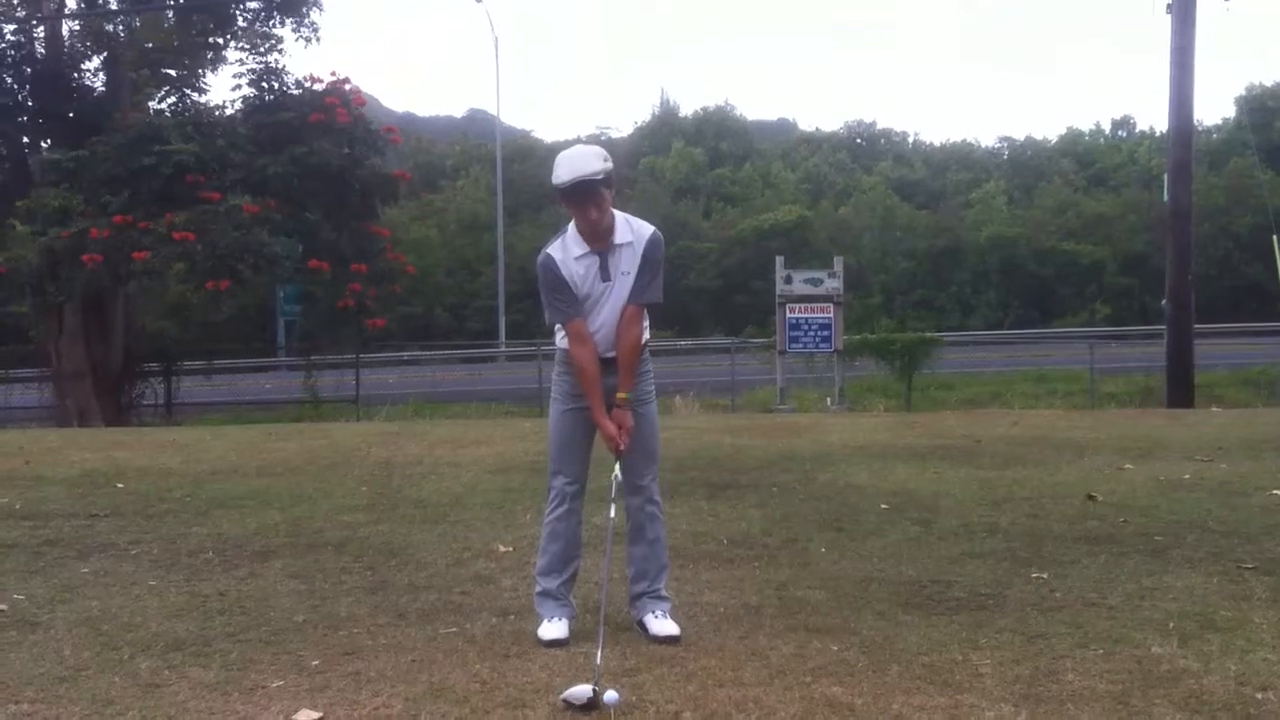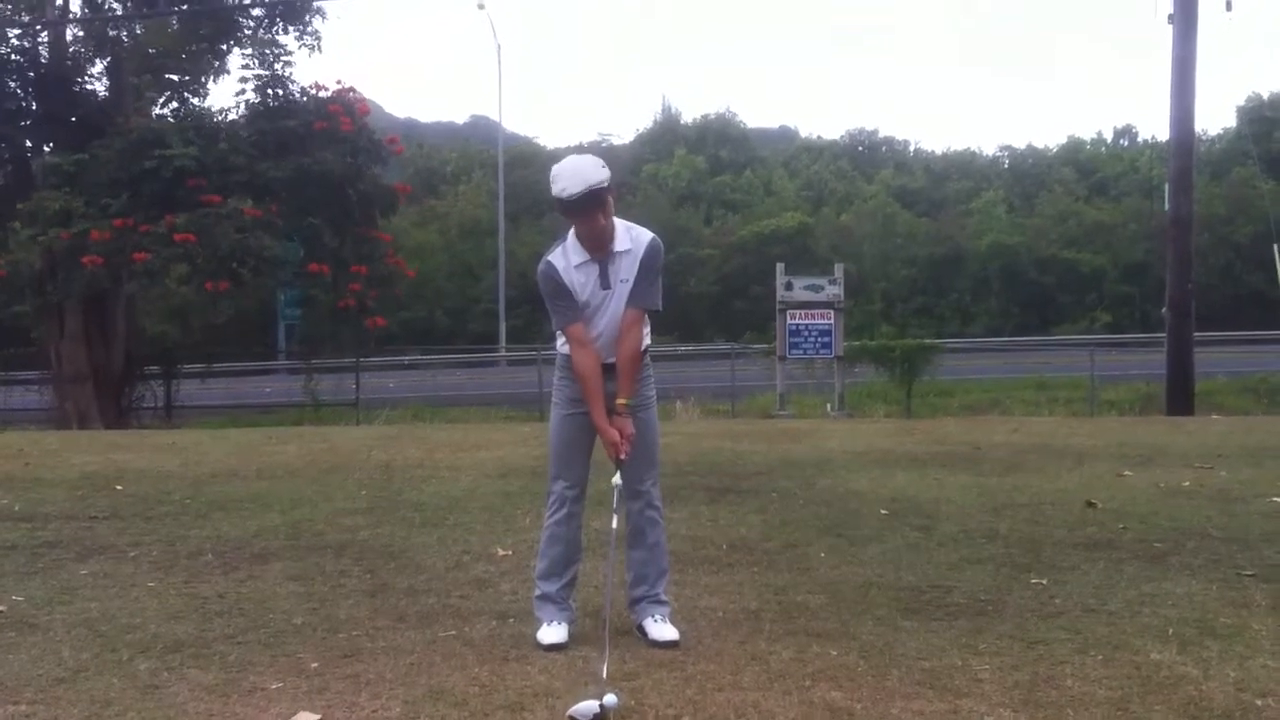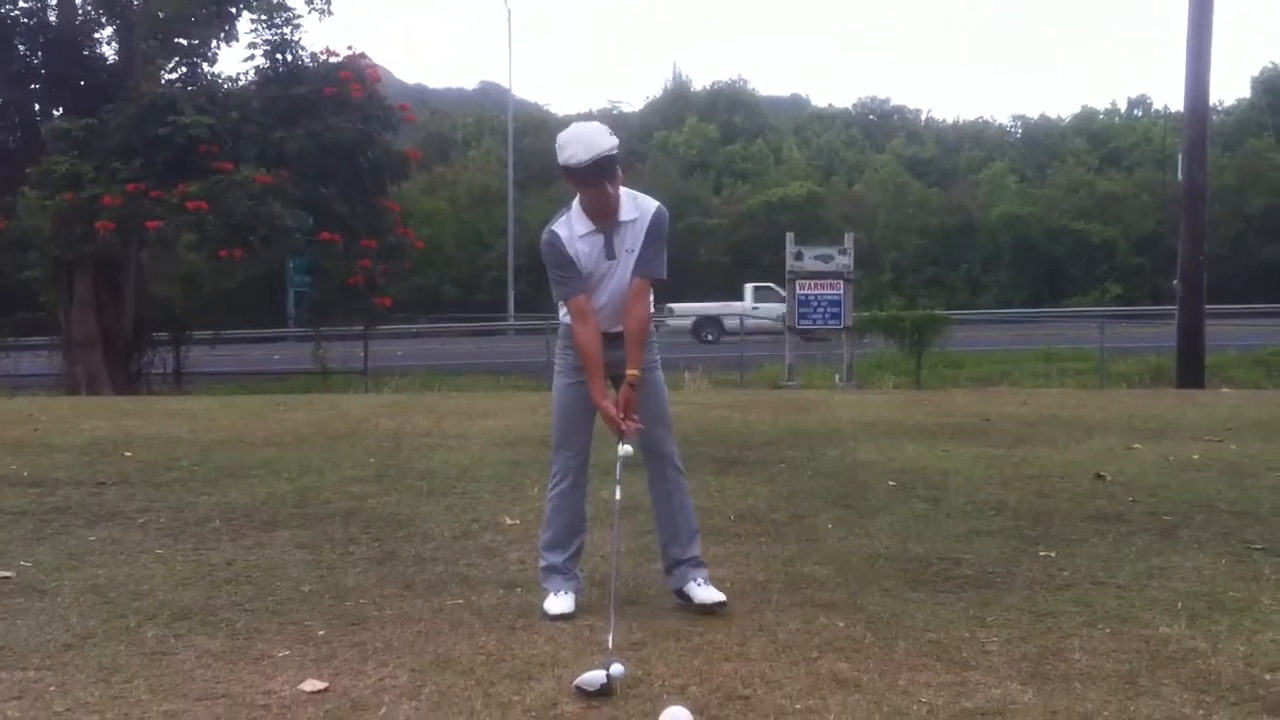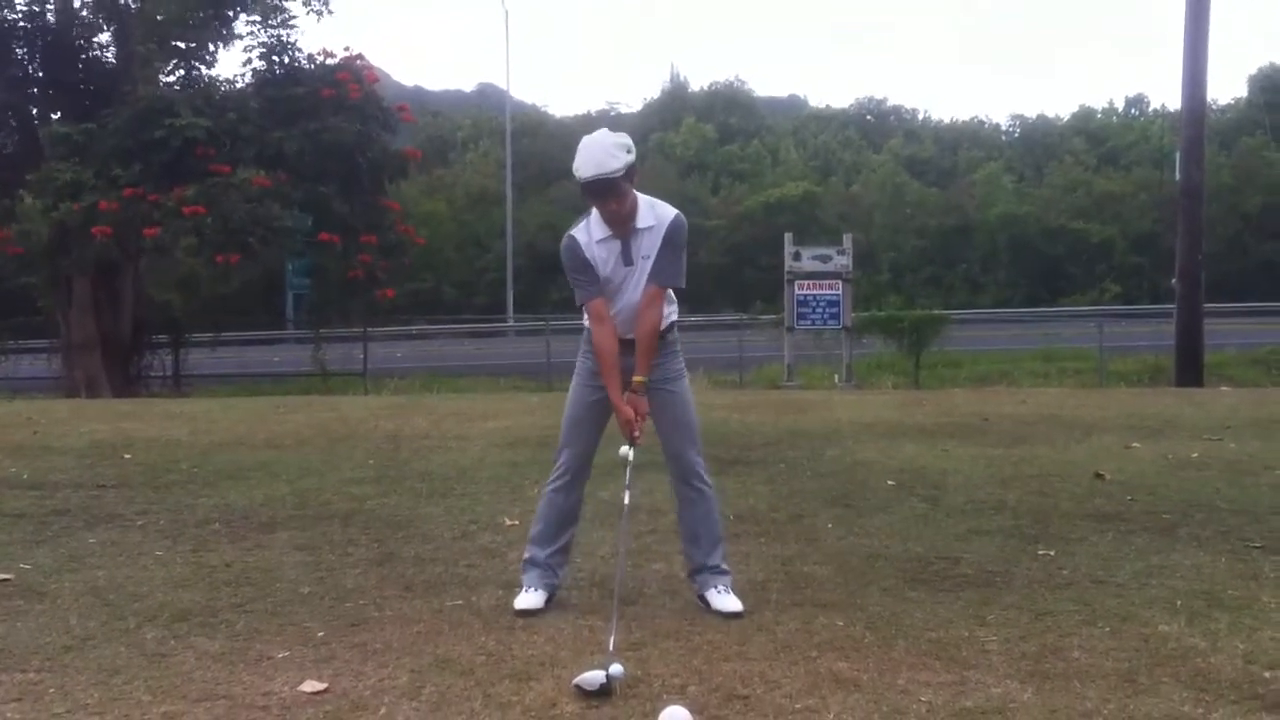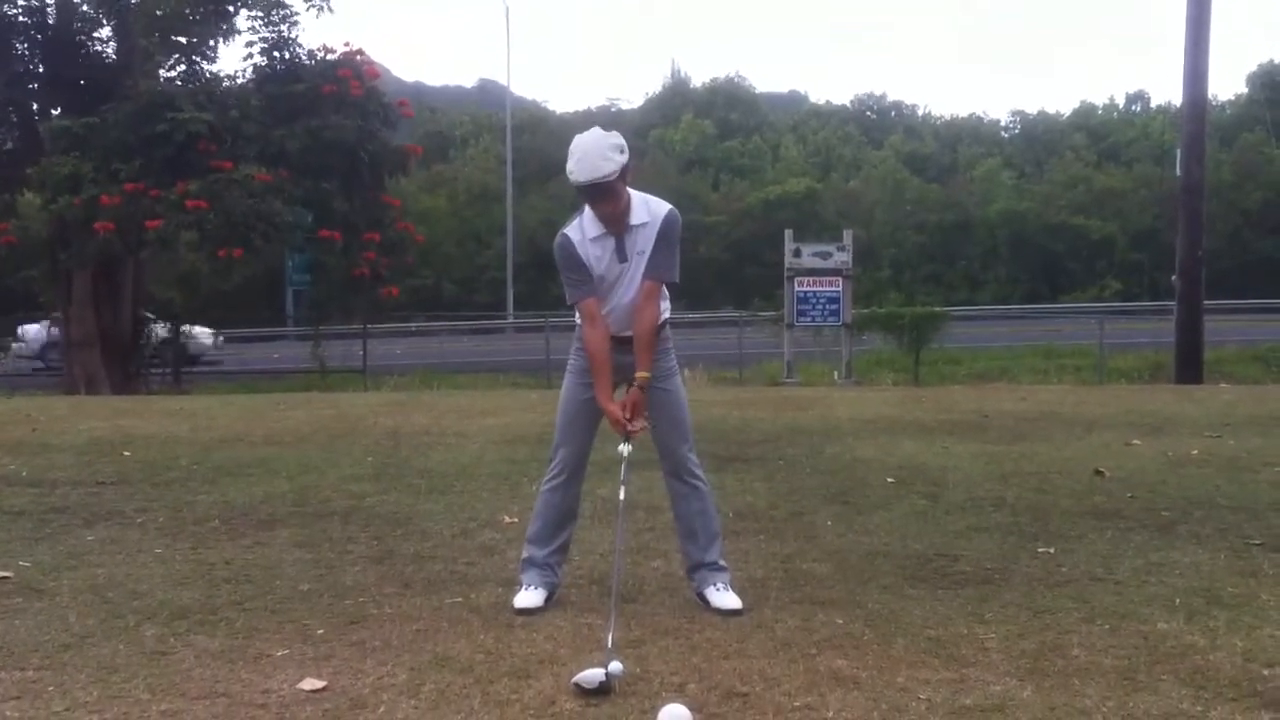
dt=1s
person 1, frame 1
left shoulder: (646, 241)
right shoulder: (553, 260)
left elbow: (630, 326)
right elbow: (579, 341)
left wrist: (623, 403)
right wrist: (600, 416)
left hip: (632, 368)
right hip: (574, 372)
left knee: (643, 488)
right knee: (565, 488)
left ankle: (651, 602)
right ankle: (554, 605)
person 1, frame 2
left shoulder: (646, 247)
right shoulder: (553, 267)
left elbow: (630, 332)
right elbow: (581, 347)
left wrist: (622, 409)
right wrist: (601, 422)
left hip: (633, 374)
right hip: (575, 378)
left knee: (643, 493)
right knee: (565, 492)
left ankle: (650, 606)
right ankle: (553, 608)
person 1, frame 3
left shoulder: (651, 216)
right shoulder: (557, 237)
left elbow: (637, 302)
right elbow: (582, 319)
left wrist: (632, 381)
right wrist: (600, 397)
left hip: (638, 342)
right hip: (579, 347)
left knee: (664, 457)
right knee: (568, 464)
left ankle: (687, 570)
right ankle: (559, 578)
person 1, frame 4
left shoulder: (670, 223)
right shoulder: (576, 242)
left elbow: (651, 308)
right elbow: (601, 321)
left wrist: (640, 387)
right wrist: (617, 398)
left hip: (659, 350)
right hip: (599, 352)
left knee: (689, 464)
right knee: (569, 465)
left ankle: (711, 577)
right ankle: (540, 574)
person 1, frame 5
left shoulder: (663, 219)
right shoulder: (570, 240)
left elbow: (647, 304)
right elbow: (592, 321)
left wrist: (640, 383)
right wrist: (605, 397)
left hip: (652, 345)
right hip: (594, 349)
left knee: (682, 460)
right knee: (565, 462)
left ankle: (710, 574)
right ankle: (538, 573)
